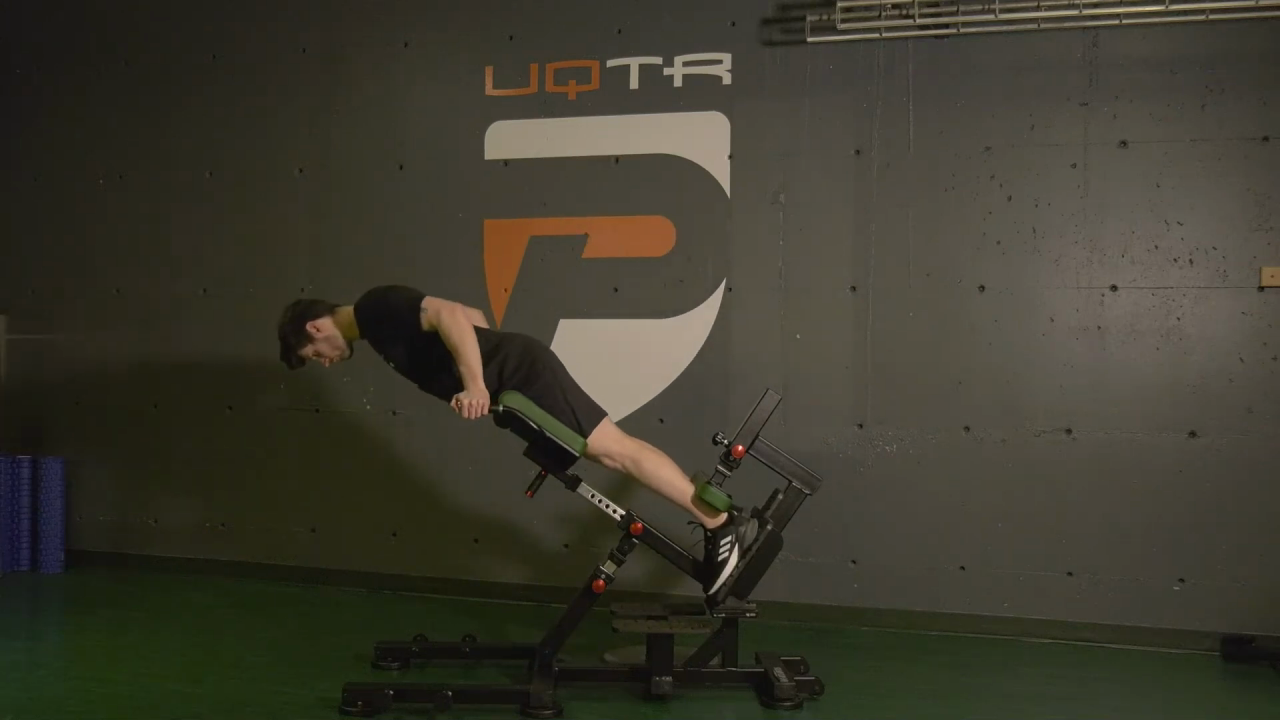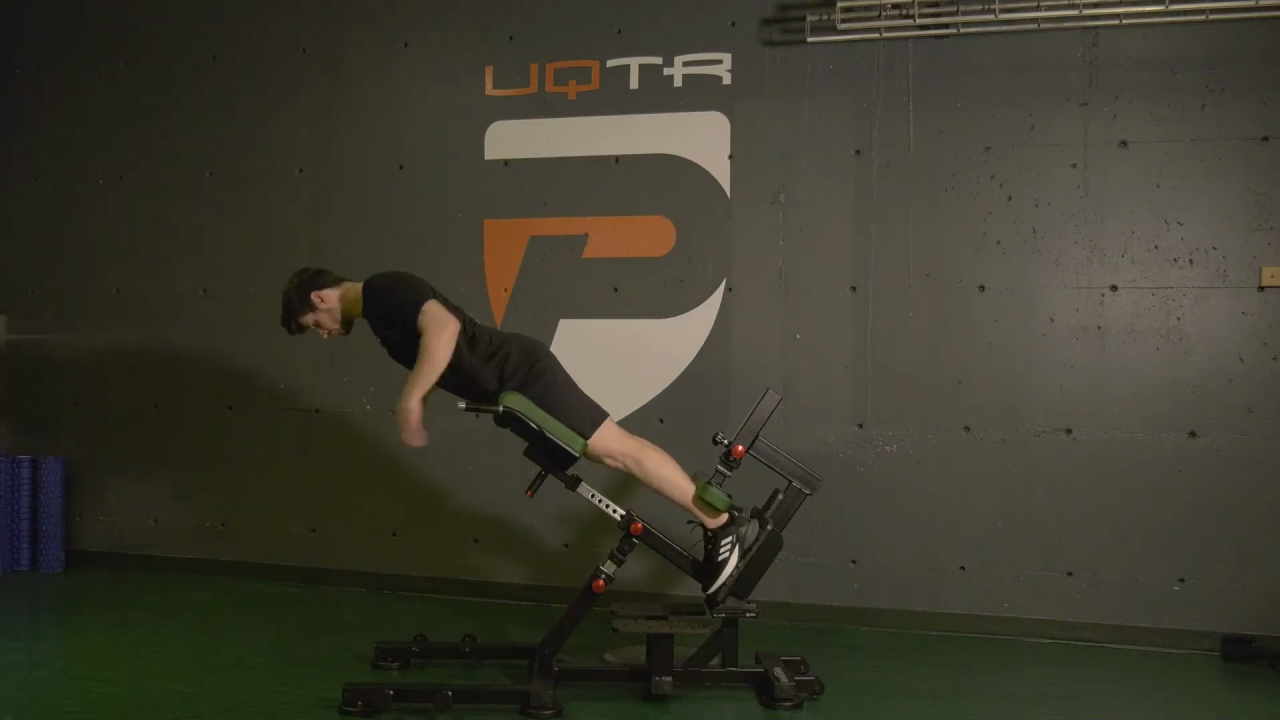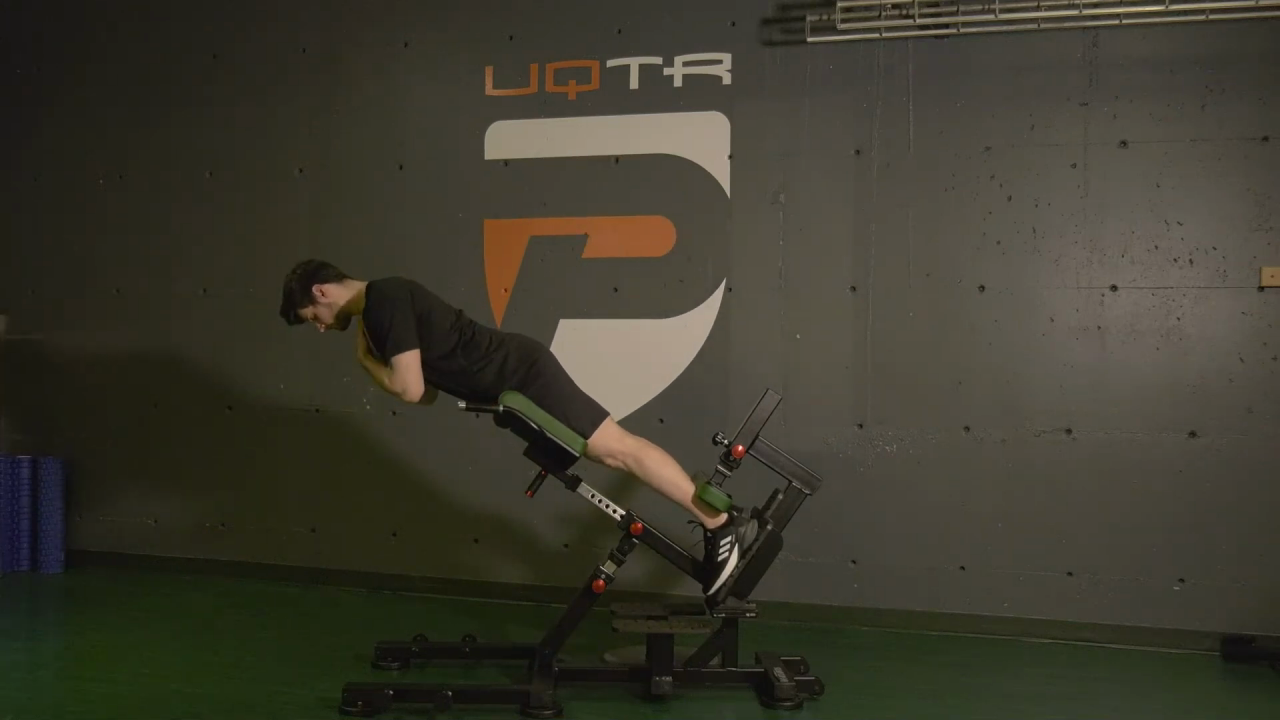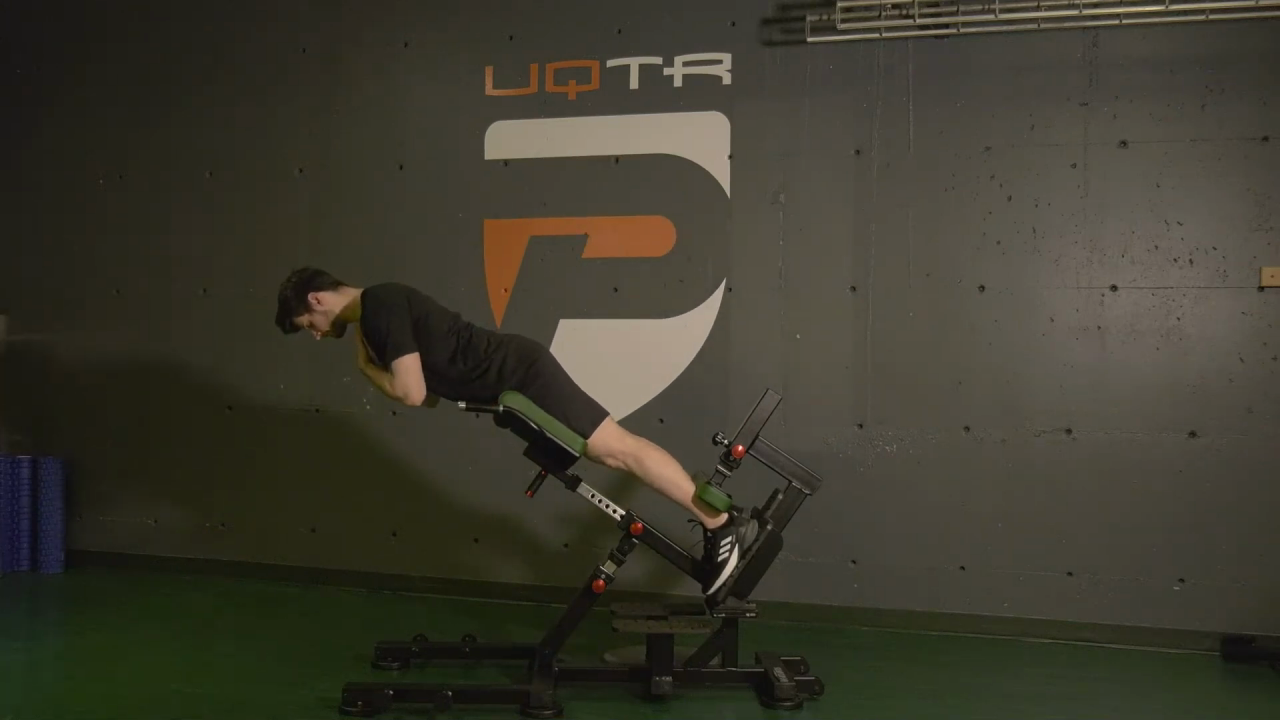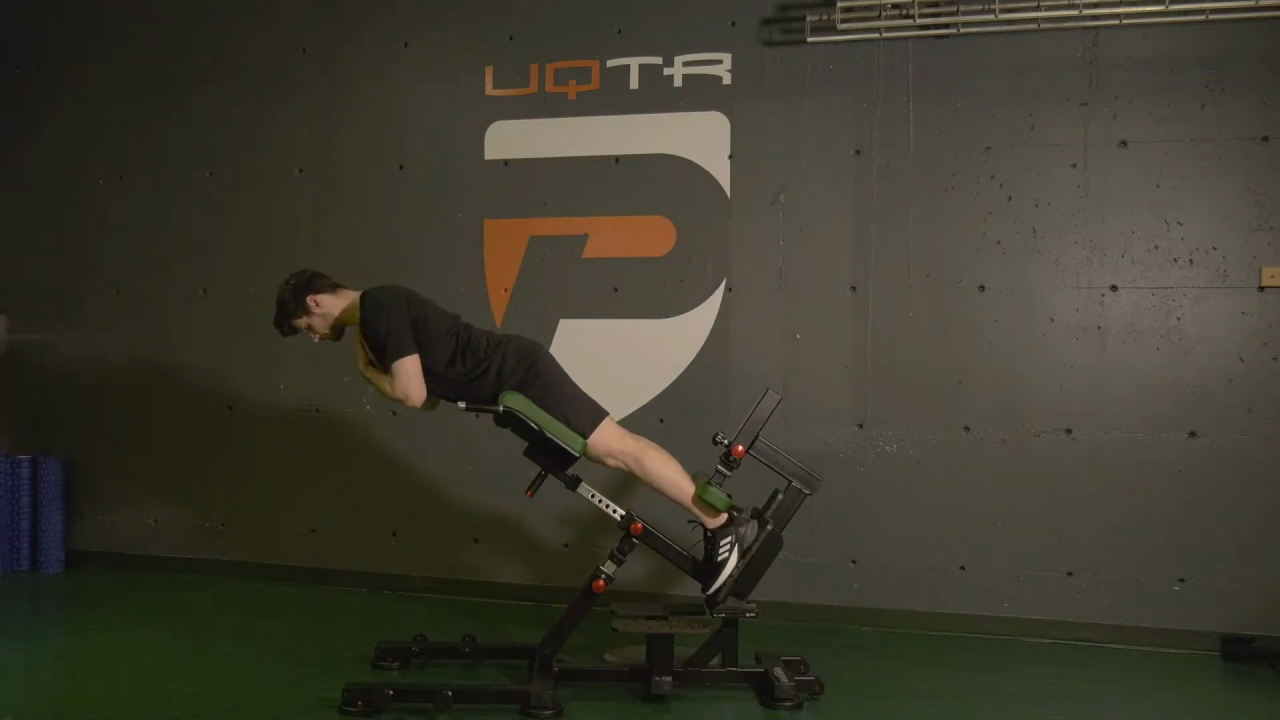
dt=0.4s
person 1, frame 1
left shoulder: (376, 307)
right shoulder: (377, 323)
left elbow: (449, 315)
right elbow: (473, 313)
left wrist: (476, 385)
left hip: (522, 371)
right hip: (512, 379)
left knee: (613, 448)
right knee: (609, 451)
left ankle: (722, 523)
right ankle: (715, 522)
person 1, frame 2
left shoulder: (383, 290)
right shoulder: (376, 309)
left elbow: (443, 325)
left wrist: (411, 397)
left hip: (520, 372)
right hip: (510, 380)
left knee: (615, 447)
right knee: (613, 449)
left ankle: (722, 524)
right ankle: (715, 520)
person 1, frame 3
left shoulder: (385, 299)
right shoulder: (378, 308)
left elbow: (409, 388)
right elbow: (426, 392)
left wrist: (367, 362)
right wrist: (374, 358)
left hip: (520, 373)
right hip: (512, 379)
left knee: (615, 447)
right knee: (613, 449)
left ankle: (723, 523)
right ankle: (715, 520)
person 1, frame 4
left shoulder: (380, 306)
right shoulder: (376, 314)
left elbow: (412, 393)
right elbow: (429, 394)
left wrist: (367, 369)
right wrist: (374, 363)
left hip: (519, 373)
right hip: (511, 379)
left knee: (616, 447)
right knee: (613, 450)
left ankle: (723, 524)
right ankle: (714, 518)
person 1, frame 5
left shoulder: (380, 308)
right shoulder: (374, 316)
left elbow: (413, 394)
right elbow: (430, 395)
left wrist: (367, 371)
right wrist: (374, 365)
left hip: (518, 374)
right hip: (511, 379)
left knee: (615, 447)
right knee: (613, 449)
left ankle: (722, 524)
right ankle: (713, 519)
